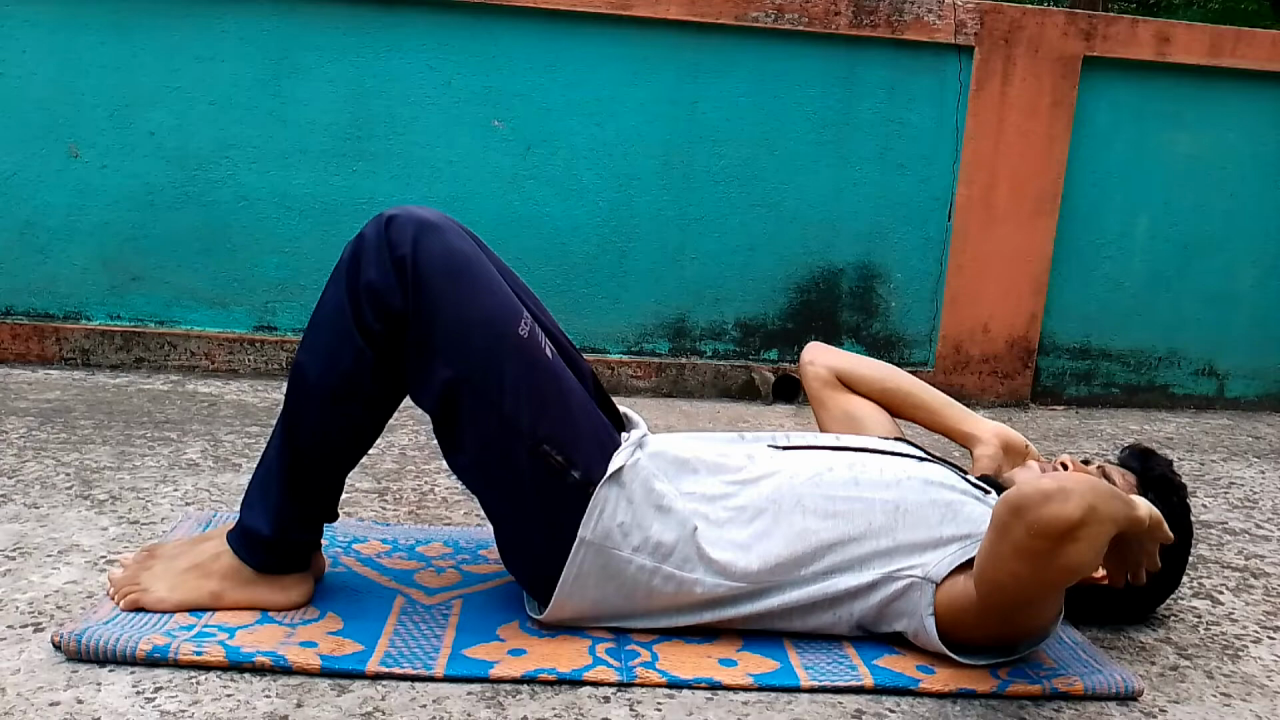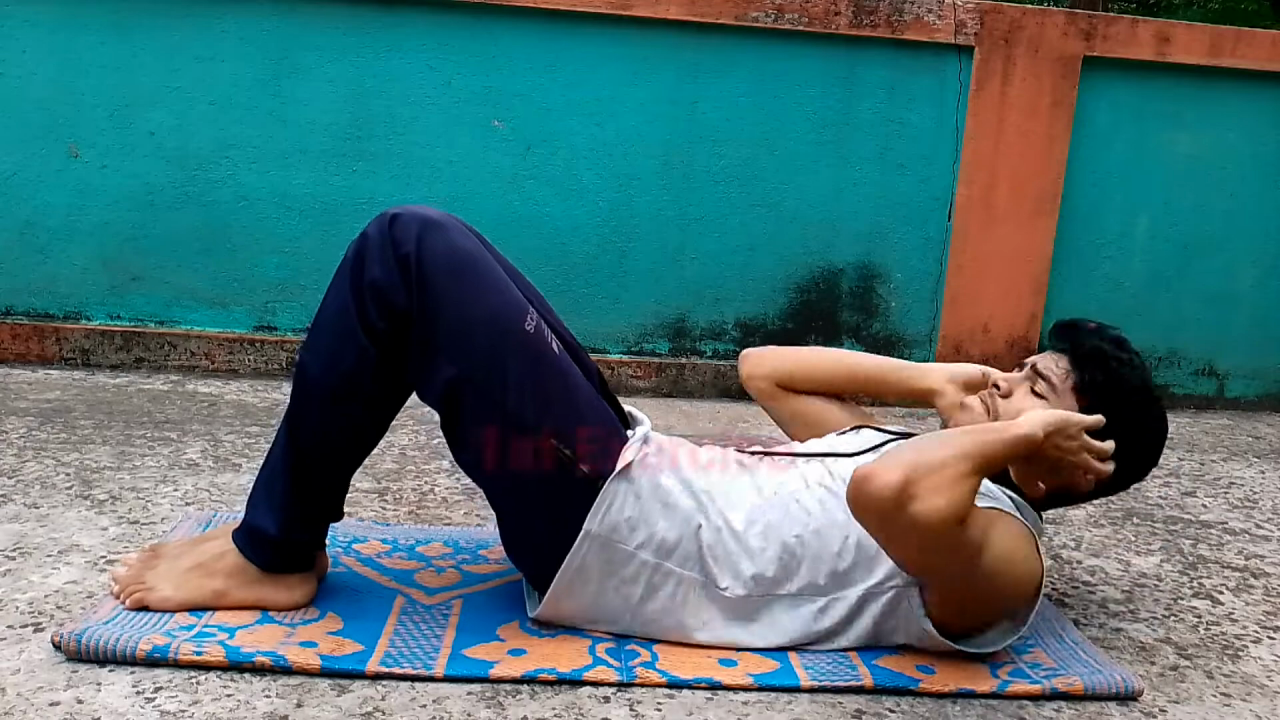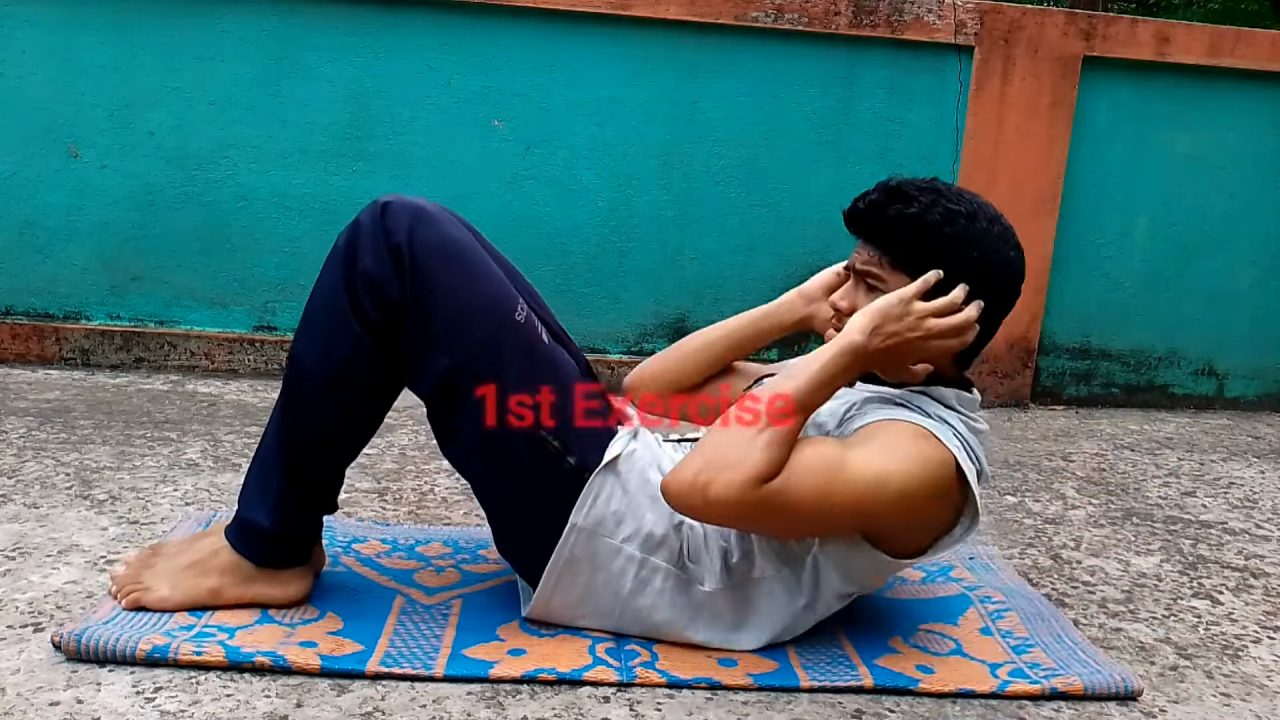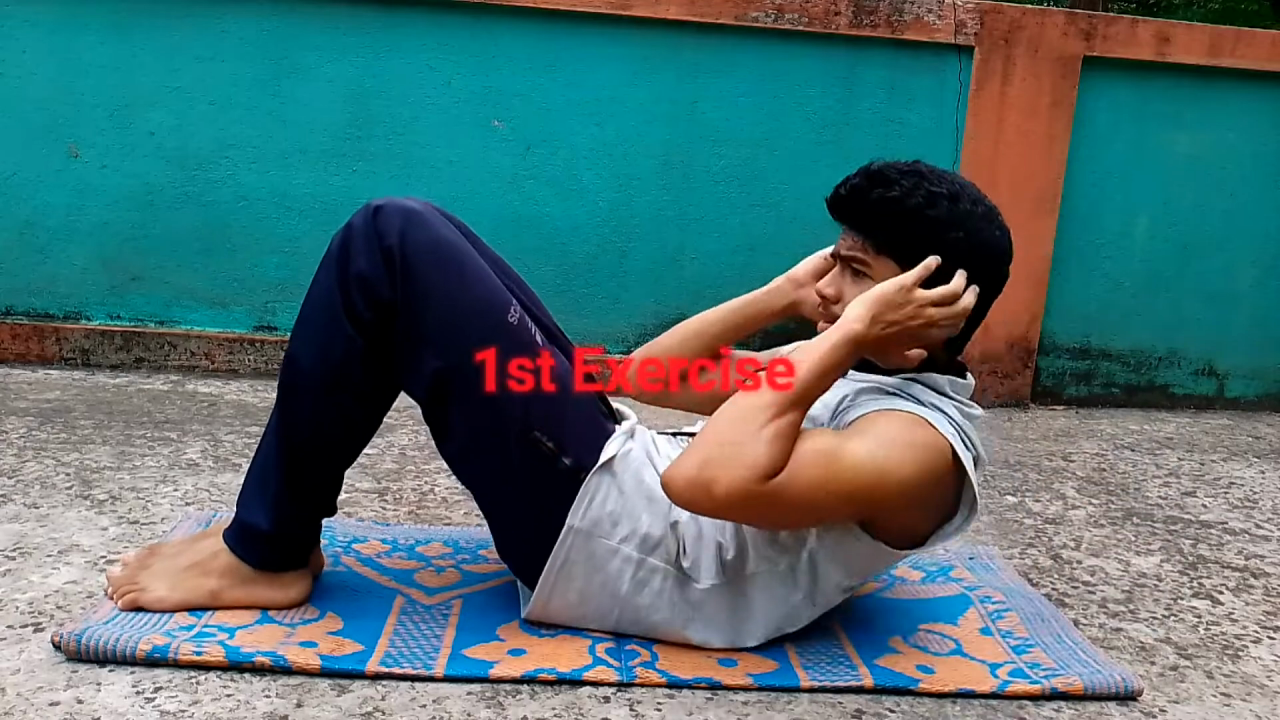
dt=0.3s
person 1, frame 1
left shoulder: (1004, 601)
right shoulder: (941, 486)
left elbow: (1051, 506)
right elbow: (821, 359)
left wrist: (1122, 514)
right wrist: (978, 429)
left hip: (602, 531)
right hip: (632, 473)
left knee: (408, 253)
right knee: (415, 249)
left ankle: (267, 558)
right ankle: (277, 536)
person 1, frame 2
left shoulder: (996, 566)
right shoulder: (904, 443)
left elbow: (886, 494)
right elbow: (762, 365)
left wrist: (1008, 439)
right wrist: (935, 382)
left hip: (609, 531)
right hip: (633, 475)
left knee: (412, 251)
right knee: (416, 248)
left ankle: (273, 555)
right ankle: (283, 537)
person 1, frame 3
left shoulder: (924, 460)
right shoulder: (870, 387)
left elbow: (705, 484)
right elbow: (652, 384)
left wrist: (846, 347)
right wrist: (798, 312)
left hip: (600, 535)
right hip: (618, 489)
left knee: (399, 239)
right knee: (415, 243)
left ankle: (265, 554)
right ankle: (282, 533)
person 1, frame 4
left shoulder: (920, 449)
right shoulder: (863, 377)
left elbow: (706, 479)
right elbow: (650, 367)
left wrist: (845, 333)
right wrist: (784, 295)
left hip: (598, 536)
right hip: (617, 476)
left knee: (390, 244)
right knee: (408, 239)
left ankle: (266, 556)
right ankle: (276, 535)
